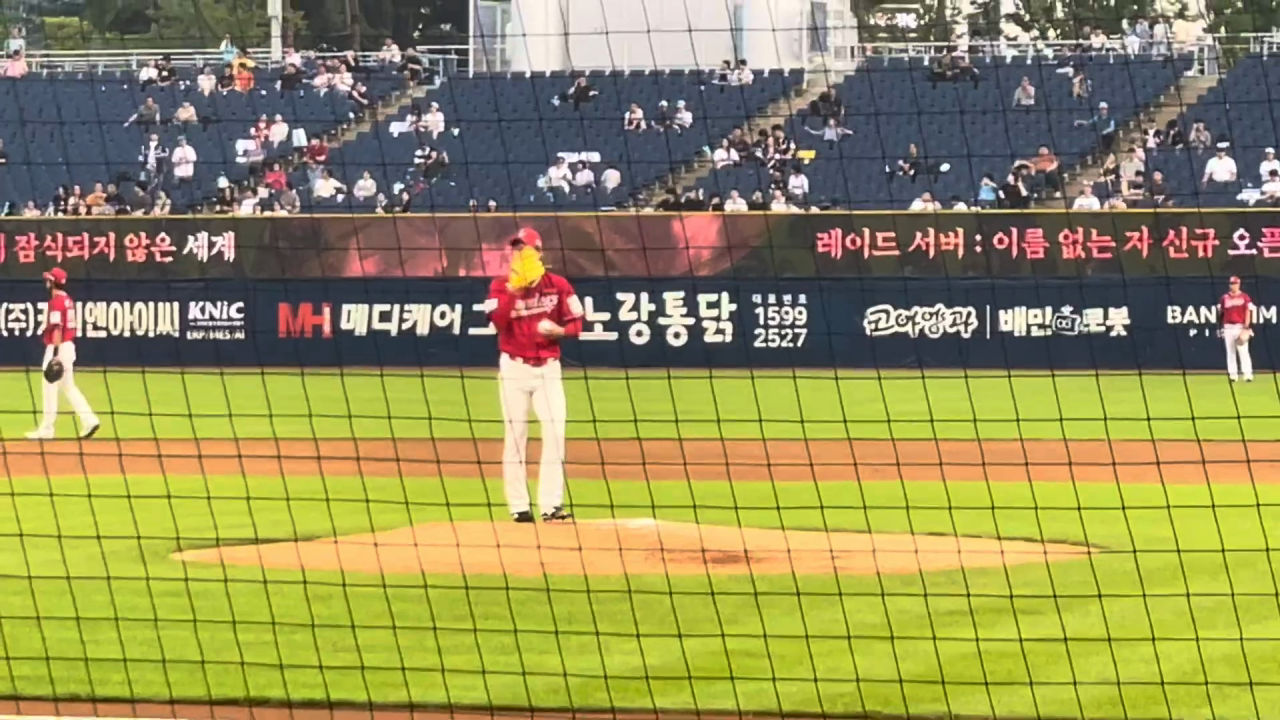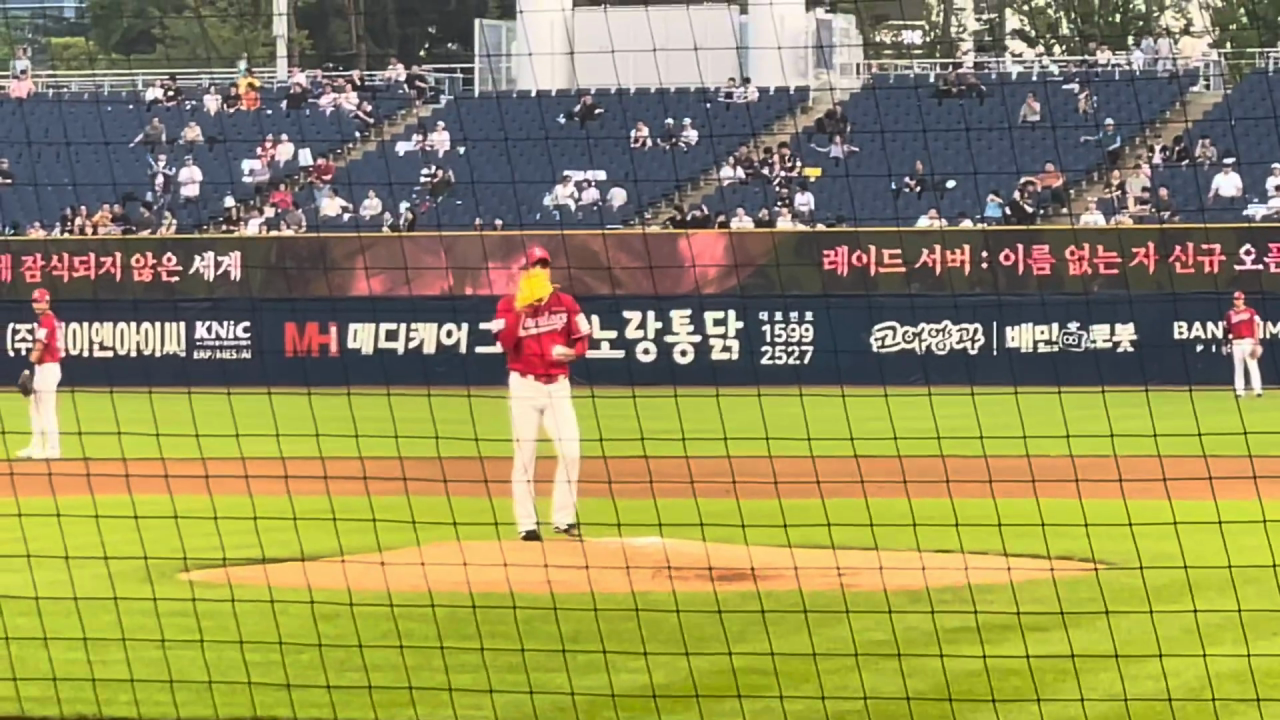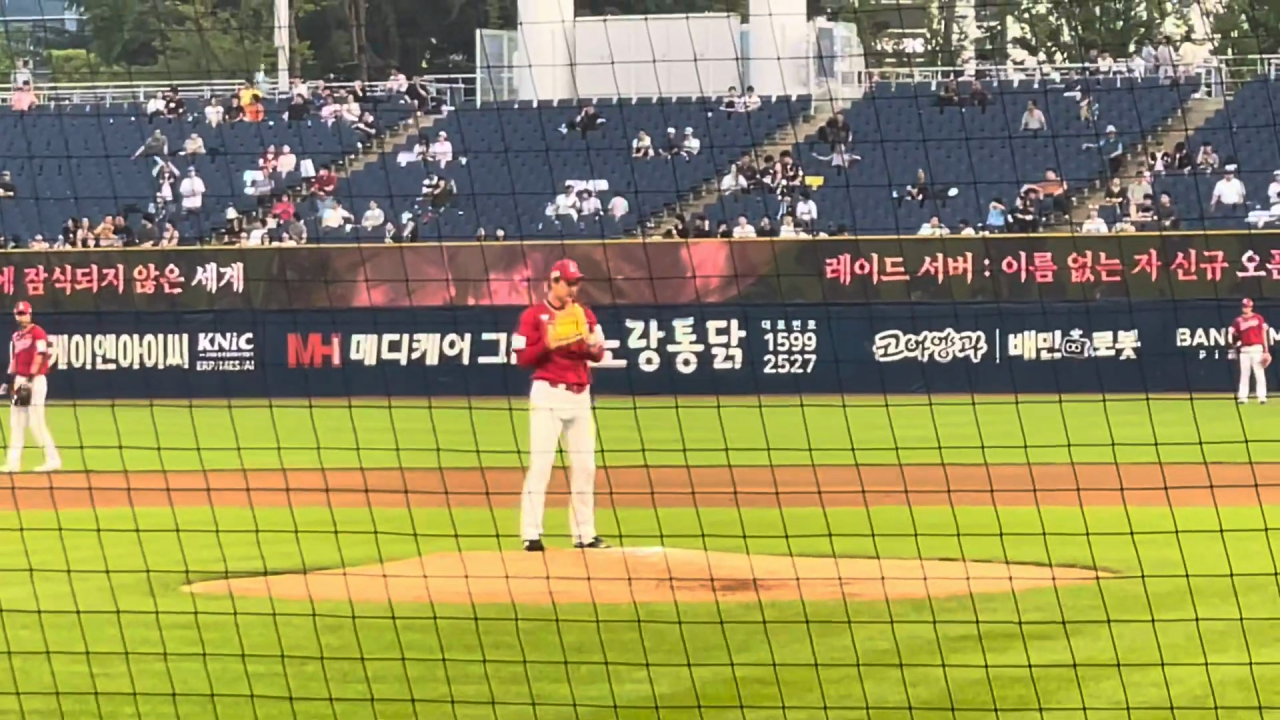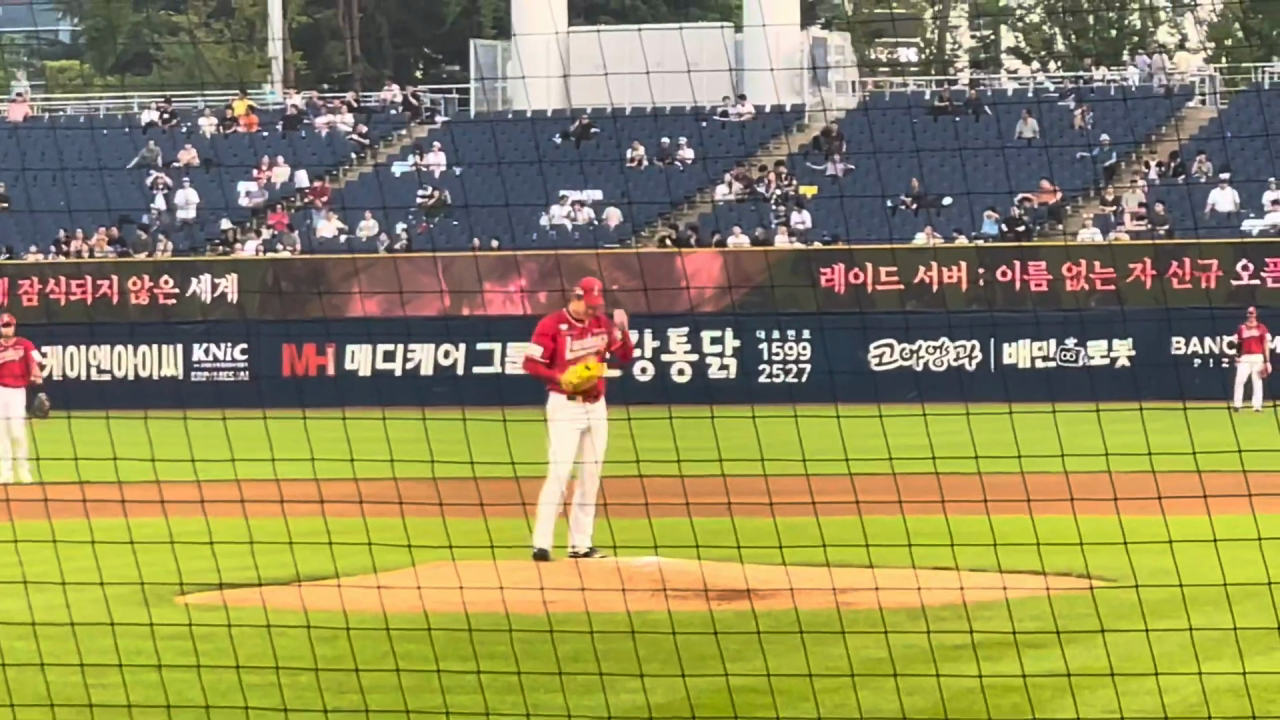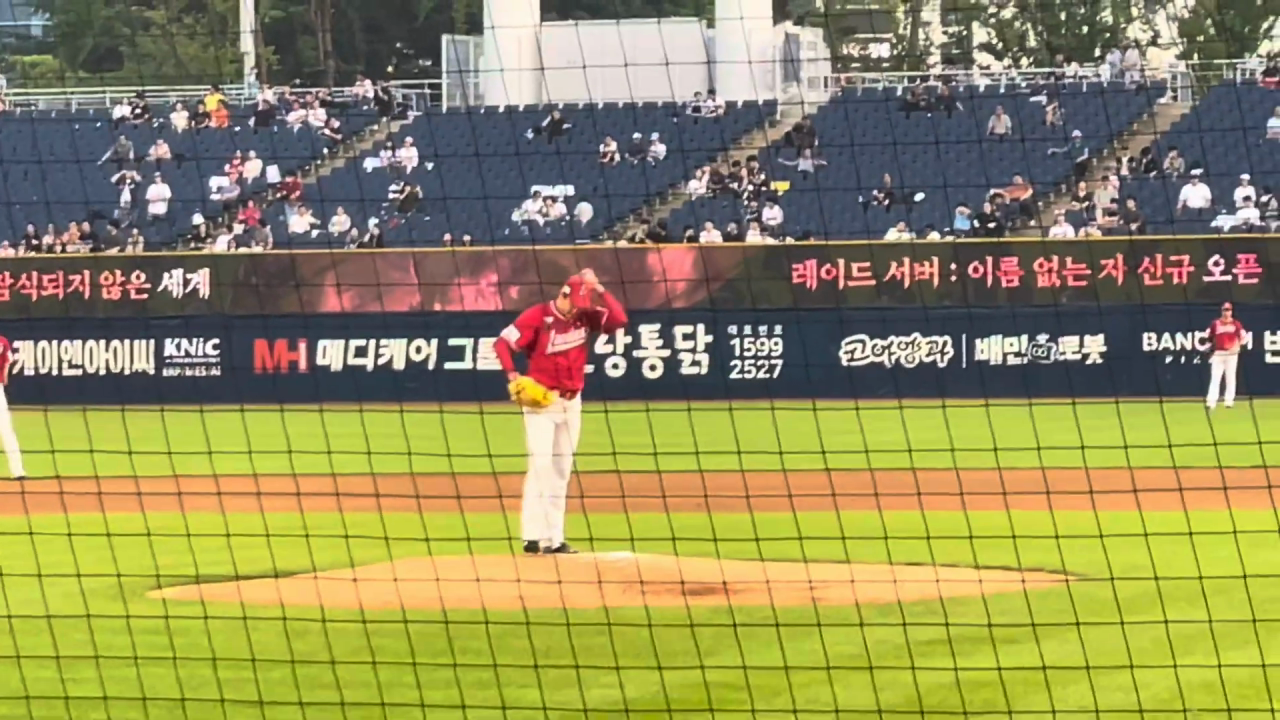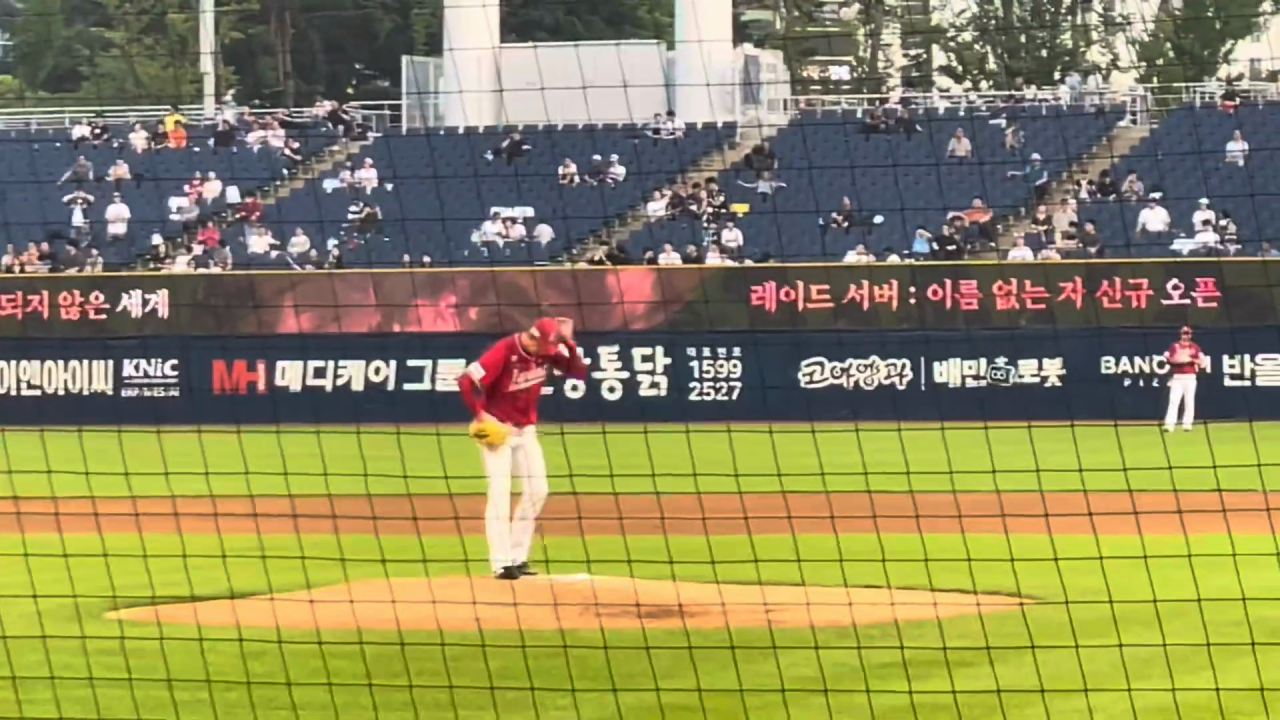
dt=0.4s
person 1, frame 1
left shoulder: (558, 285)
right shoulder: (500, 285)
left elbow: (576, 323)
right elbow: (499, 322)
left wrist: (561, 331)
right wrist: (513, 289)
left hip: (548, 368)
right hip: (514, 368)
left knee: (555, 434)
right knee: (515, 438)
left ankle: (551, 505)
right ankle: (518, 506)
person 1, frame 2
left shoulder: (566, 302)
right shoulder: (509, 304)
left elbow: (583, 341)
right elbow: (506, 343)
left wrist: (572, 353)
right wrist: (520, 309)
left hip: (558, 386)
right hip: (523, 386)
left knee: (570, 452)
right knee: (525, 457)
left ankle: (564, 518)
right ankle: (527, 525)
person 1, frame 3
left shoulder: (584, 314)
right shoulder: (533, 315)
left elbow: (598, 354)
right elbow: (523, 359)
left wrist: (595, 347)
right wrist: (549, 342)
left hip: (580, 396)
right hip: (548, 395)
left knee: (585, 467)
right knee: (540, 466)
left ankle: (584, 534)
right ankle: (531, 534)
person 1, frame 4
left shoulder: (603, 324)
right shoulder: (551, 324)
left elbow: (625, 357)
right elbow: (531, 365)
left wrist: (623, 332)
right wrist: (561, 376)
left hip: (596, 406)
right hip: (564, 406)
left knee: (591, 476)
right knee: (559, 473)
left ankle: (580, 543)
right ankle: (541, 543)
person 1, frame 5
left shoulder: (586, 316)
right shoulder: (537, 316)
left elbow: (621, 321)
right elbow: (502, 343)
left wrist: (599, 290)
right wrist: (512, 375)
left hip: (572, 402)
left knee: (562, 470)
right knee: (540, 465)
left ankle: (552, 539)
right ankle: (531, 535)
person 1, frame 6
left shoulder: (549, 351)
right shoulder: (503, 351)
left elbow: (579, 372)
right elbow: (467, 380)
left wrist: (568, 341)
right wrist: (479, 414)
left hip: (526, 429)
right hip: (497, 428)
left knee: (538, 490)
right knee: (500, 492)
left ankle: (517, 556)
right ankle: (502, 562)
